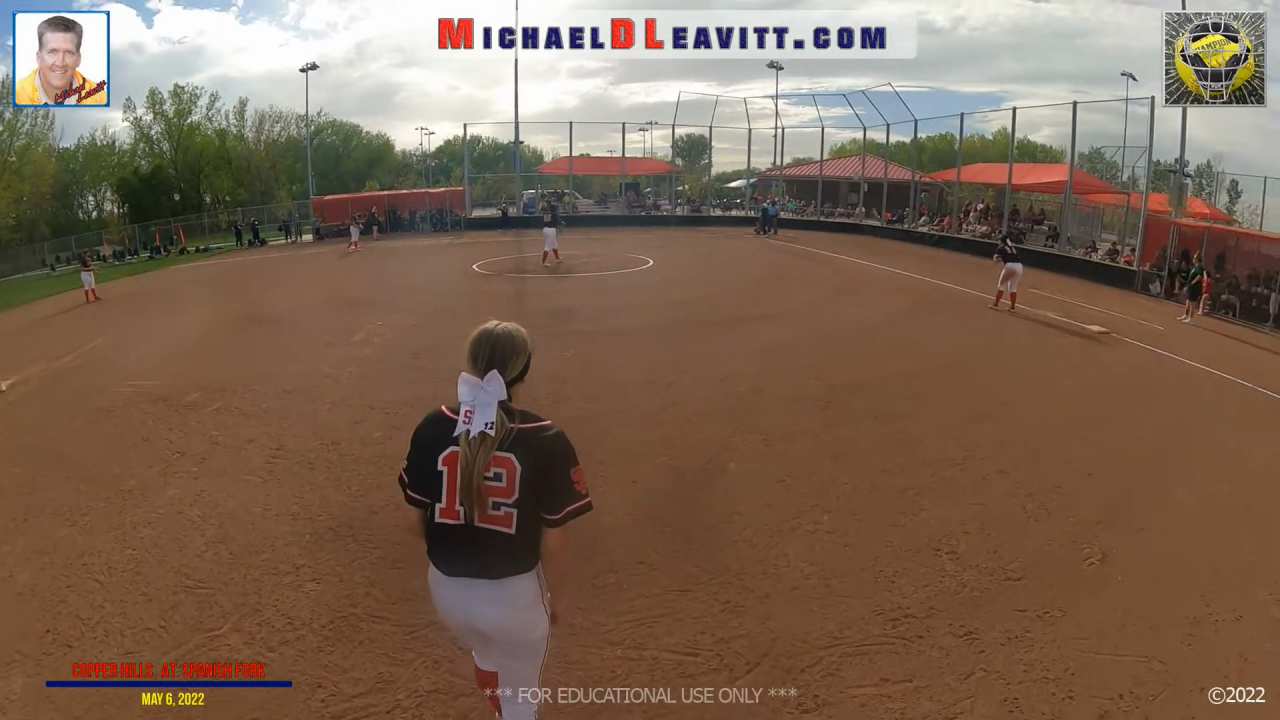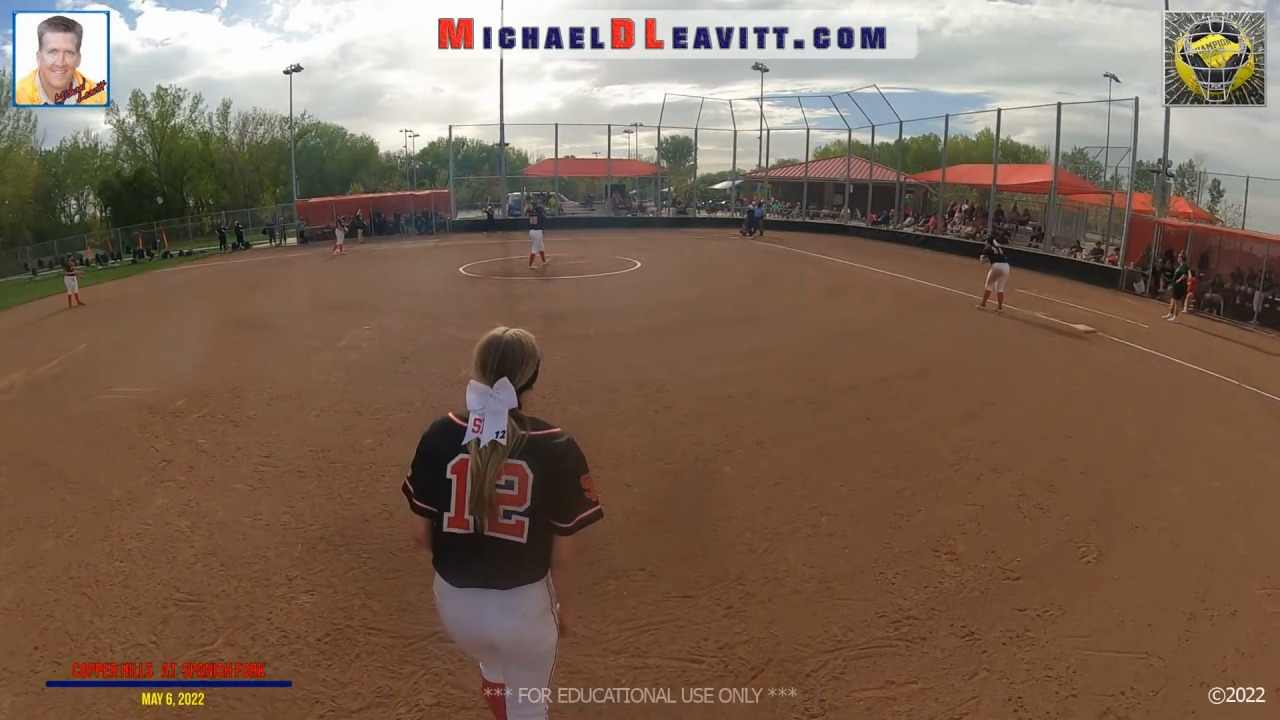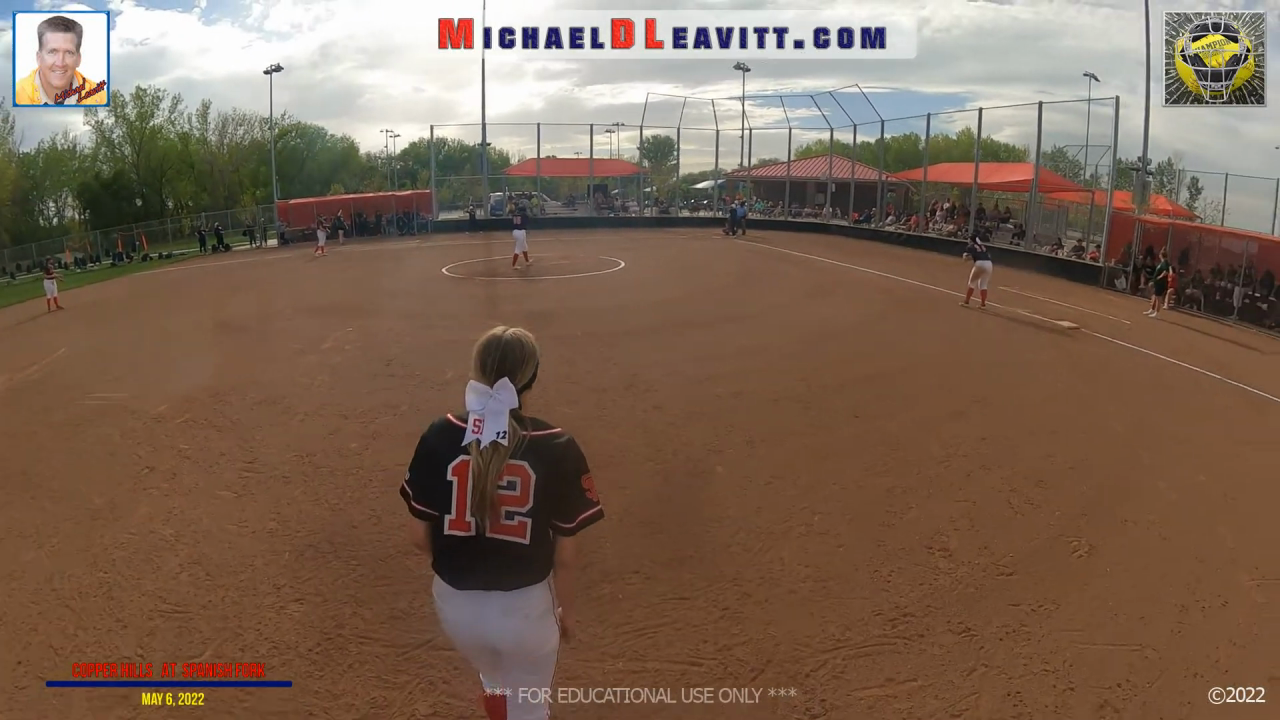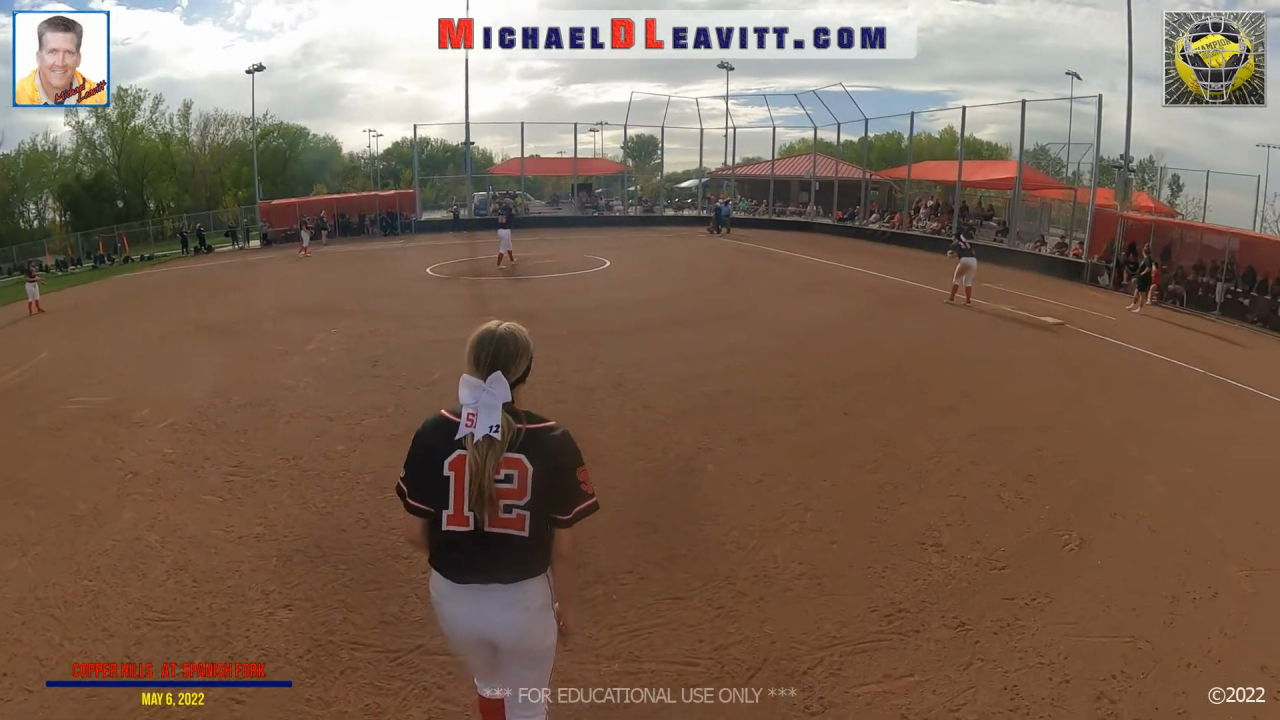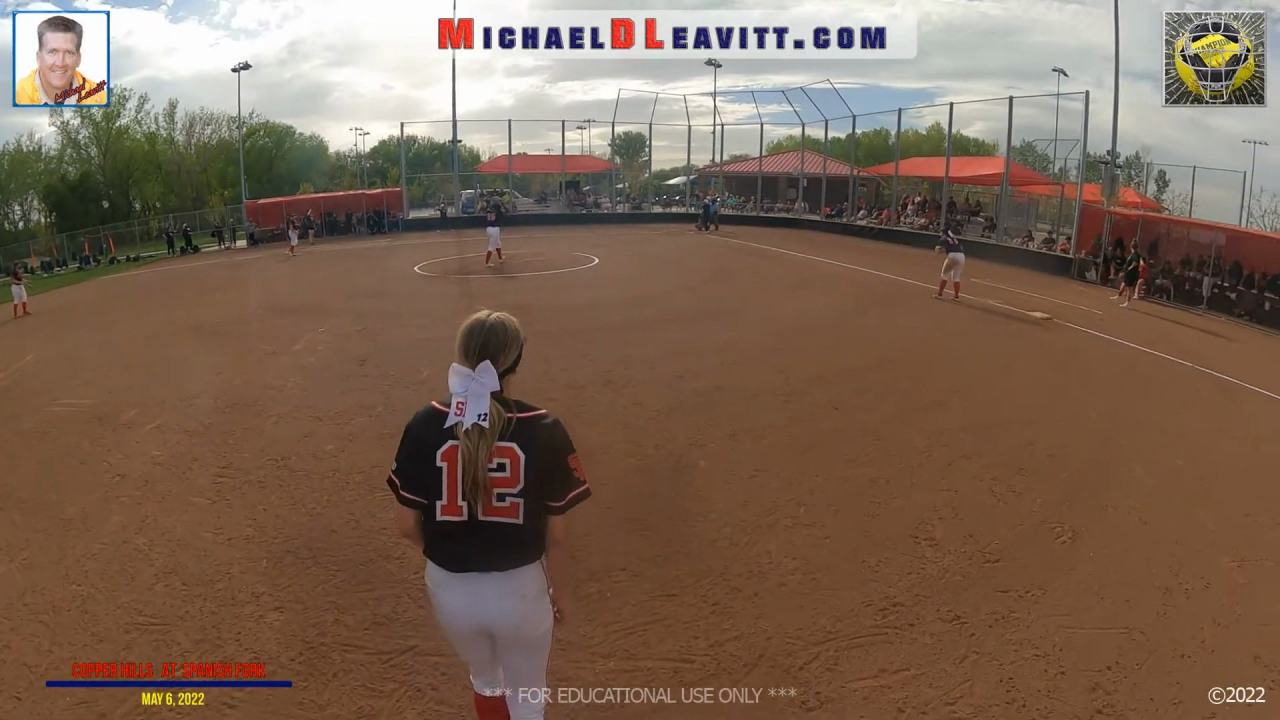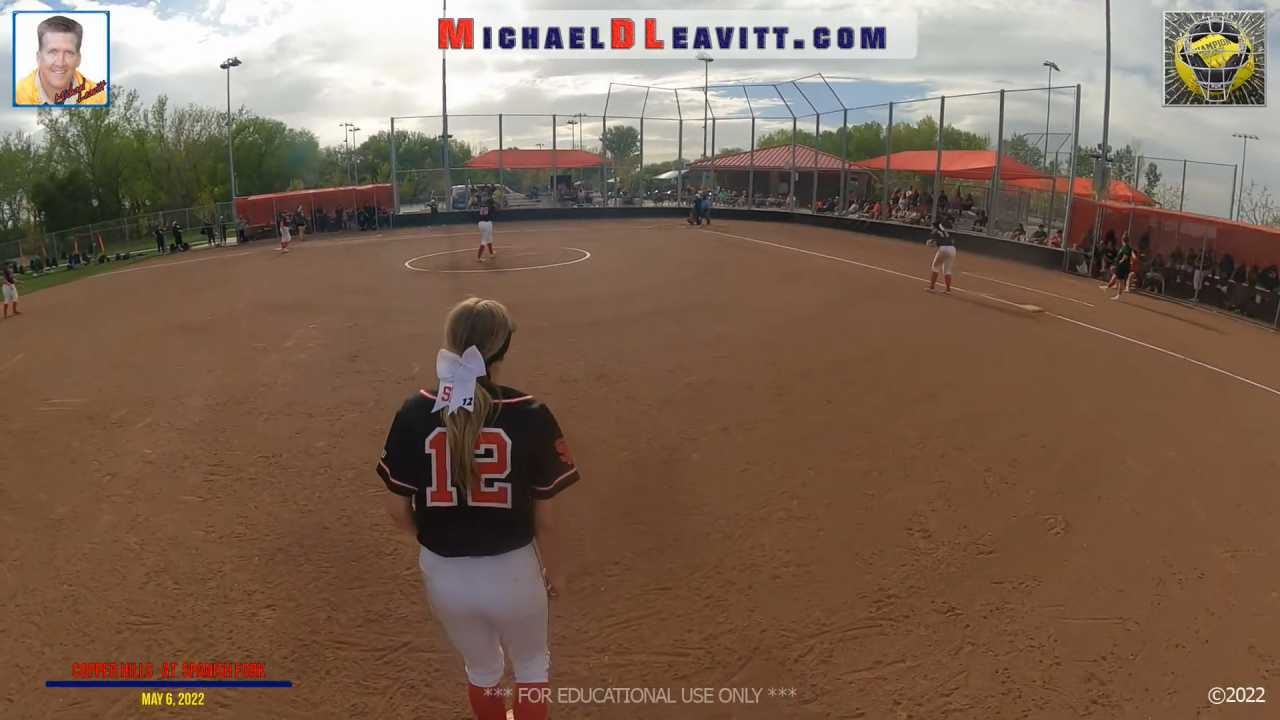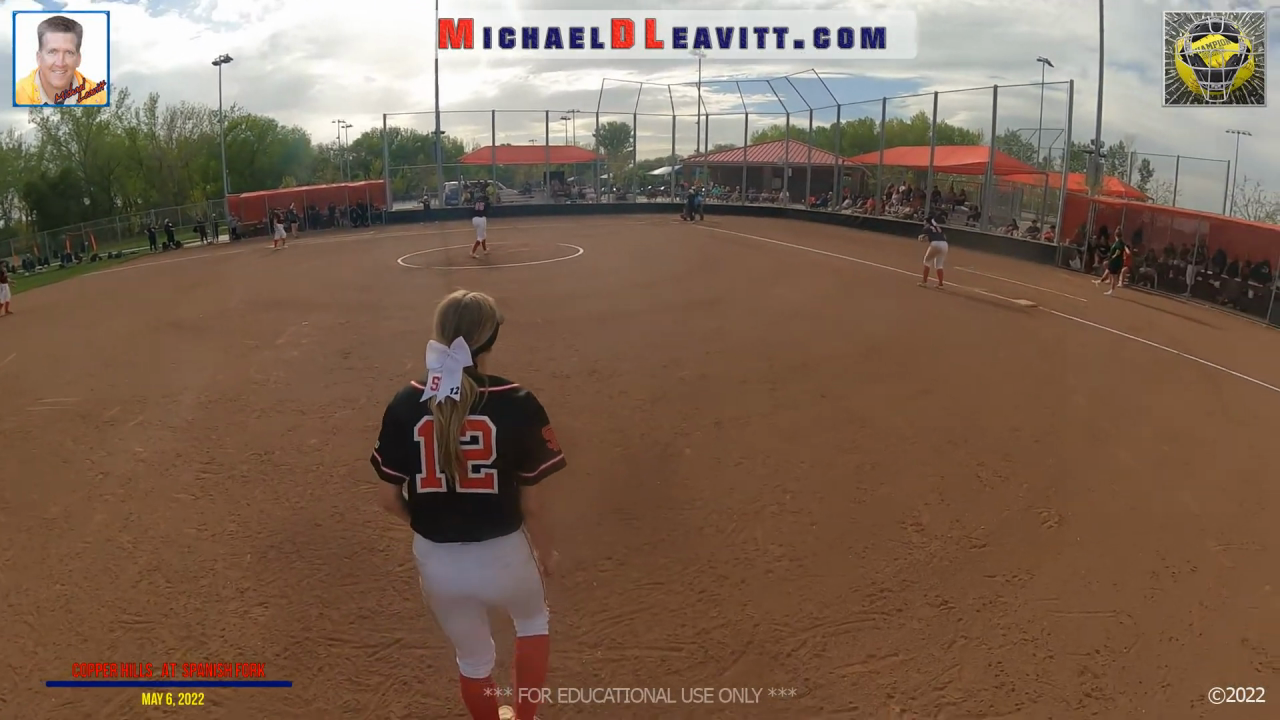
dt=0.1s
person 1, frame 1
left shoulder: (433, 429)
right shoulder: (547, 442)
left elbow: (415, 519)
right elbow: (552, 544)
right wrist: (556, 595)
left hip: (448, 588)
right hip: (514, 593)
left knee: (486, 656)
person 1, frame 2
left shoulder: (440, 436)
right shoulder: (557, 449)
left elbow: (422, 531)
right elbow: (562, 552)
right wrist: (565, 606)
left hip: (454, 599)
right hip: (523, 604)
left knee: (493, 669)
person 1, frame 3
left shoulder: (439, 438)
right shoulder: (557, 449)
left elbow: (419, 536)
right elbow: (565, 554)
right wrist: (567, 609)
left hip: (455, 603)
right hip: (526, 606)
left knee: (493, 679)
person 1, frame 4
left shoulder: (433, 434)
left elbow: (415, 534)
right elbow: (562, 548)
right wrist: (565, 605)
left hip: (453, 599)
right hip: (524, 601)
left knee: (489, 683)
person 1, frame 5
left shoulder: (425, 426)
right shoulder: (542, 431)
left elbow: (406, 523)
right elbow: (556, 533)
right wrist: (559, 591)
left hip: (449, 589)
right hip: (519, 588)
left knee: (486, 679)
person 1, frame 6
left shoulder: (414, 414)
right shoulder: (530, 417)
left elbow: (398, 511)
right elbow: (545, 517)
right wrist: (555, 570)
left hip: (443, 575)
right hip: (511, 572)
left knee: (481, 670)
right knee: (531, 666)
person 1, frame 7
left shoulder: (404, 405)
right shoulder: (516, 404)
left elbow: (389, 499)
right elbow: (531, 502)
right wrist: (545, 551)
left hip: (437, 562)
right hip: (503, 553)
left knee: (472, 658)
right knee: (532, 616)
